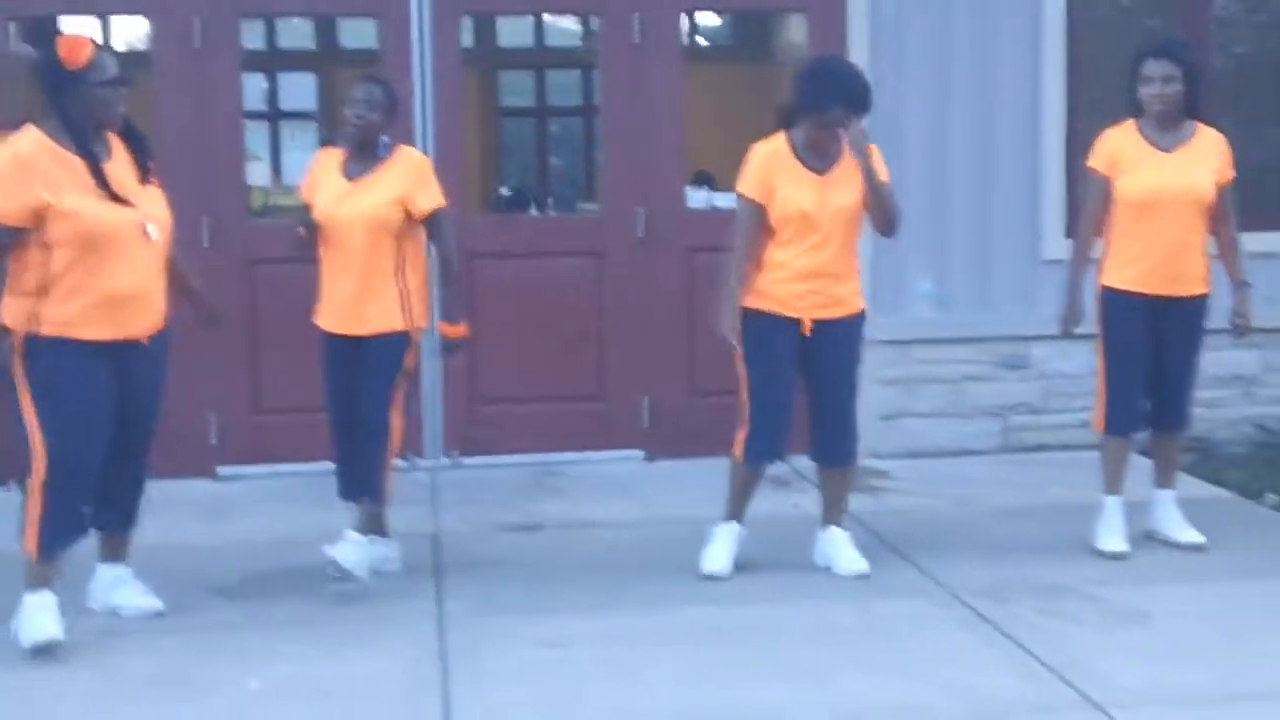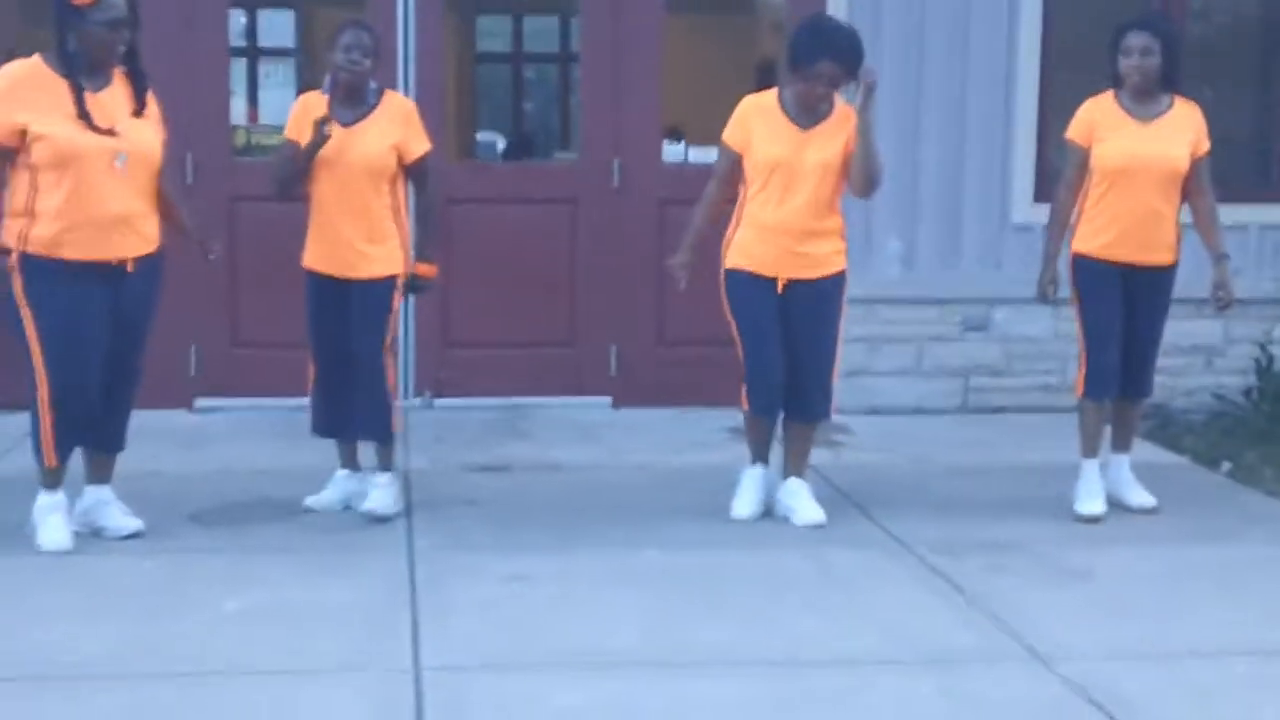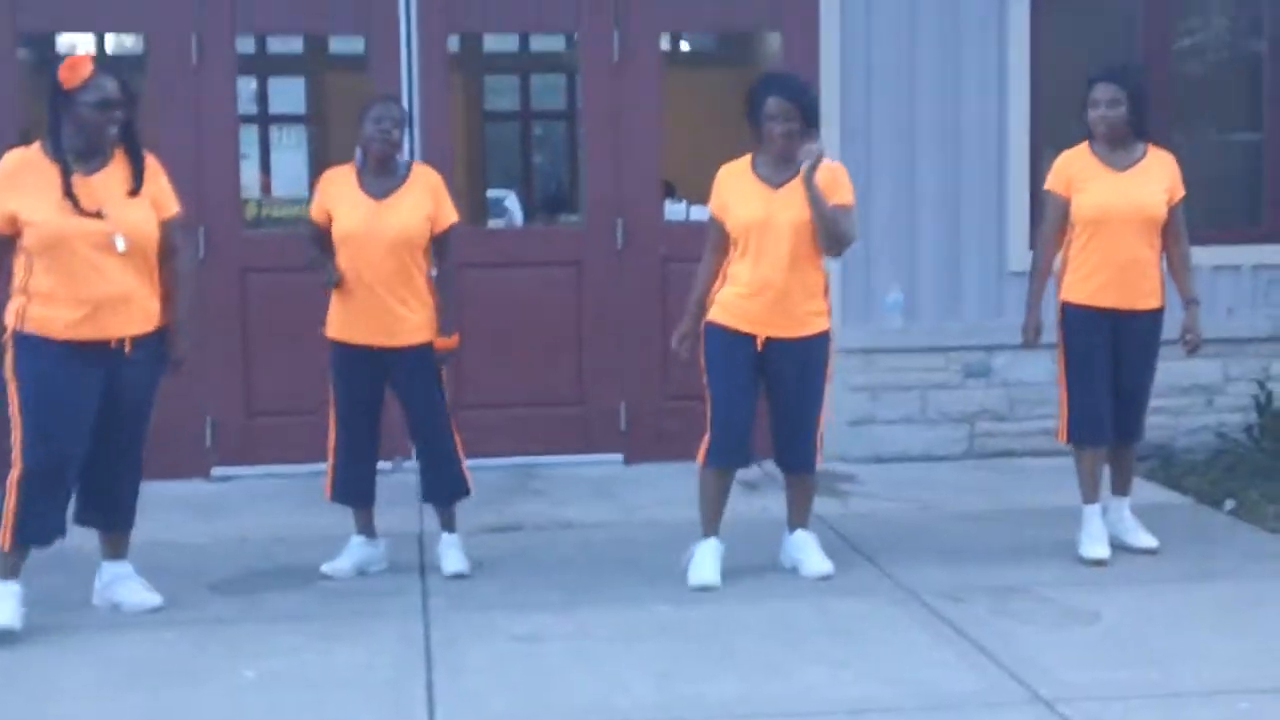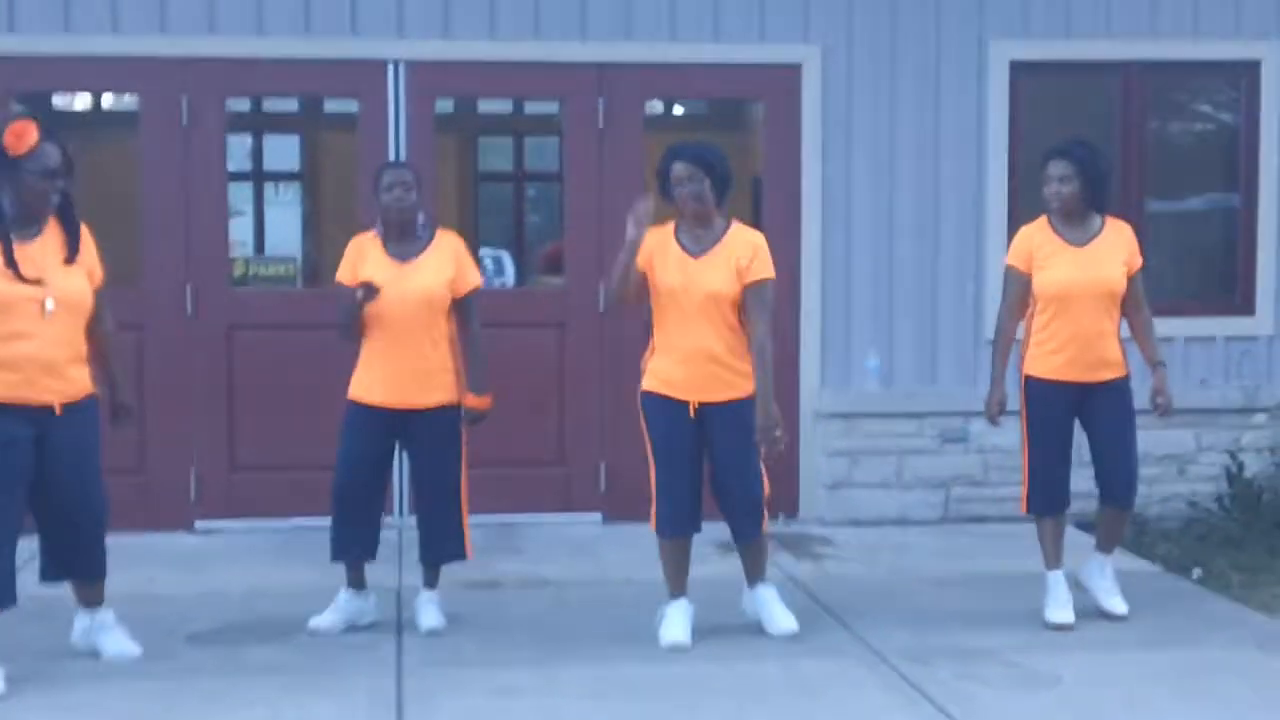
dt=0.4s
person 1, frame 1
left shoulder: (130, 149)
left wrist: (191, 290)
left hip: (140, 338)
right hip: (62, 341)
left knee: (126, 461)
right knee: (62, 463)
left ankle: (113, 575)
person 1, frame 2
left shoulder: (135, 87)
left wrist: (183, 228)
left hip: (134, 261)
right hip: (53, 263)
left knee: (116, 380)
right knee: (64, 379)
left ankle: (98, 494)
right ankle: (51, 496)
person 1, frame 3
left shoulder: (144, 168)
left elbow: (174, 253)
left wrist: (177, 327)
left hip: (135, 343)
right hip: (49, 344)
left knee: (119, 457)
left ankle: (116, 571)
person 1, frame 4
left shoulder: (74, 234)
left elbow: (95, 320)
left wrist: (113, 386)
left hip: (69, 404)
left knee: (80, 515)
left ankle: (94, 618)
person 2, frame 1
left shoulder: (864, 156)
right shoulder: (765, 158)
left elbow: (888, 226)
right elbow: (745, 239)
left wrist: (864, 163)
right wrist: (730, 304)
left hip: (839, 313)
right hip: (770, 310)
left knee: (838, 423)
right knee: (764, 421)
left ankle: (833, 533)
right ankle: (730, 526)
person 2, frame 2
left shoulder: (849, 122)
right shoulder: (752, 111)
left elbow: (865, 186)
right elbow: (720, 184)
left wrist: (863, 112)
right wrist: (687, 247)
left hip: (819, 272)
right hip: (751, 267)
left knee: (811, 380)
right knee: (765, 375)
left ankle: (793, 483)
right ankle: (756, 469)
person 2, frame 3
left shoulder: (829, 176)
right shoulder: (730, 177)
left elbow: (837, 244)
right elbow: (713, 254)
left wrist: (809, 182)
right wrist: (690, 318)
left hip: (802, 330)
right hip: (732, 326)
left knee: (799, 437)
right knee: (725, 432)
left ankle: (799, 536)
right ankle: (708, 542)
person 2, frame 4
left shoulder: (749, 244)
right shoulder: (653, 243)
left elbow: (759, 326)
right elbow: (619, 292)
left wrist: (768, 402)
right wrist: (631, 239)
left hip: (734, 395)
right hip: (666, 394)
left knee: (744, 499)
right knee: (672, 501)
left ankle: (760, 590)
right ankle: (677, 604)
person 3, frame 1
left shoulder: (1213, 145)
right shoulder: (1114, 143)
left elbow: (1224, 225)
right elbow: (1089, 223)
left wrist: (1241, 288)
right wrist: (1074, 292)
left hip: (1188, 296)
right hip: (1126, 293)
left knee: (1174, 400)
right knee: (1124, 398)
left ankle: (1164, 507)
right ankle: (1111, 511)
person 3, frame 2
left shoulder: (1189, 118)
right shoulder: (1093, 113)
left elbow: (1201, 197)
right elbow: (1067, 191)
left wrist: (1220, 261)
right wrist: (1050, 259)
left hip: (1156, 265)
right hip: (1097, 260)
left knee: (1137, 368)
right knee: (1100, 364)
left ankle: (1119, 471)
right ankle: (1089, 473)
person 3, frame 3
left shoulder: (1164, 165)
right shoulder: (1070, 164)
left elbow: (1176, 243)
right elbow: (1048, 240)
left wrist: (1190, 306)
right wrist: (1033, 306)
left hip: (1143, 310)
right hip: (1084, 308)
left knee: (1130, 413)
right knee: (1089, 410)
left ankle: (1120, 512)
right ankle: (1090, 519)
person 3, frame 4
left shoulder: (1122, 236)
right shoulder: (1029, 240)
left elbow: (1136, 310)
right elbow: (1009, 316)
left wrist: (1158, 369)
right wrist: (996, 382)
left hip: (1108, 379)
right hip: (1047, 380)
left knee: (1121, 479)
right knee: (1049, 481)
left ankle: (1100, 567)
right ankle: (1056, 585)
person 4, frame 1
left shoulder: (410, 165)
right shoulder: (323, 163)
left elbow: (443, 243)
left wrist: (452, 318)
right wrist: (308, 233)
left hip: (393, 323)
right hip: (337, 322)
left knee: (379, 421)
right knee: (346, 426)
left ankle: (363, 535)
right ankle: (376, 540)
person 4, frame 2
left shoulder: (399, 111)
right shoulder: (308, 107)
left elbow: (422, 188)
right elbow: (284, 187)
left wrist: (423, 259)
right wrist: (312, 146)
left hip: (380, 264)
right hip: (323, 264)
left knee: (370, 360)
right knee: (329, 363)
left ankle: (385, 476)
right ankle: (349, 473)
person 4, frame 3
left shoulder: (427, 183)
right shoulder: (333, 182)
left elbow: (444, 262)
right elbow: (319, 244)
left wrist: (446, 330)
right wrist: (328, 270)
left hip: (414, 334)
right hip: (350, 336)
left knee: (433, 428)
right knee: (353, 433)
left ankle: (449, 536)
right ankle: (366, 540)
person 4, frame 4
left shoulder: (450, 247)
right shoulder: (360, 248)
left elbow: (467, 325)
right elbow: (348, 329)
left wrist: (476, 390)
right wrist: (359, 306)
left hip: (436, 397)
right hip: (370, 395)
left knee: (439, 491)
right knee: (351, 487)
left ankle: (429, 594)
right ankle: (355, 594)
